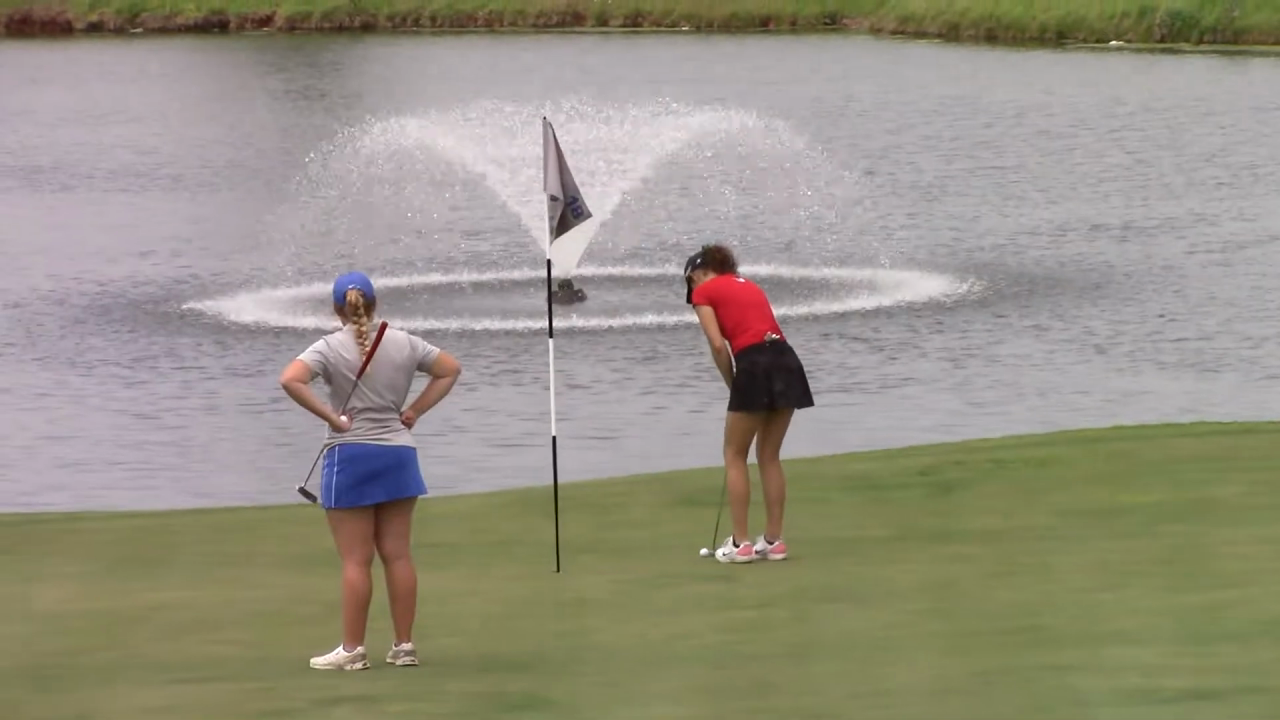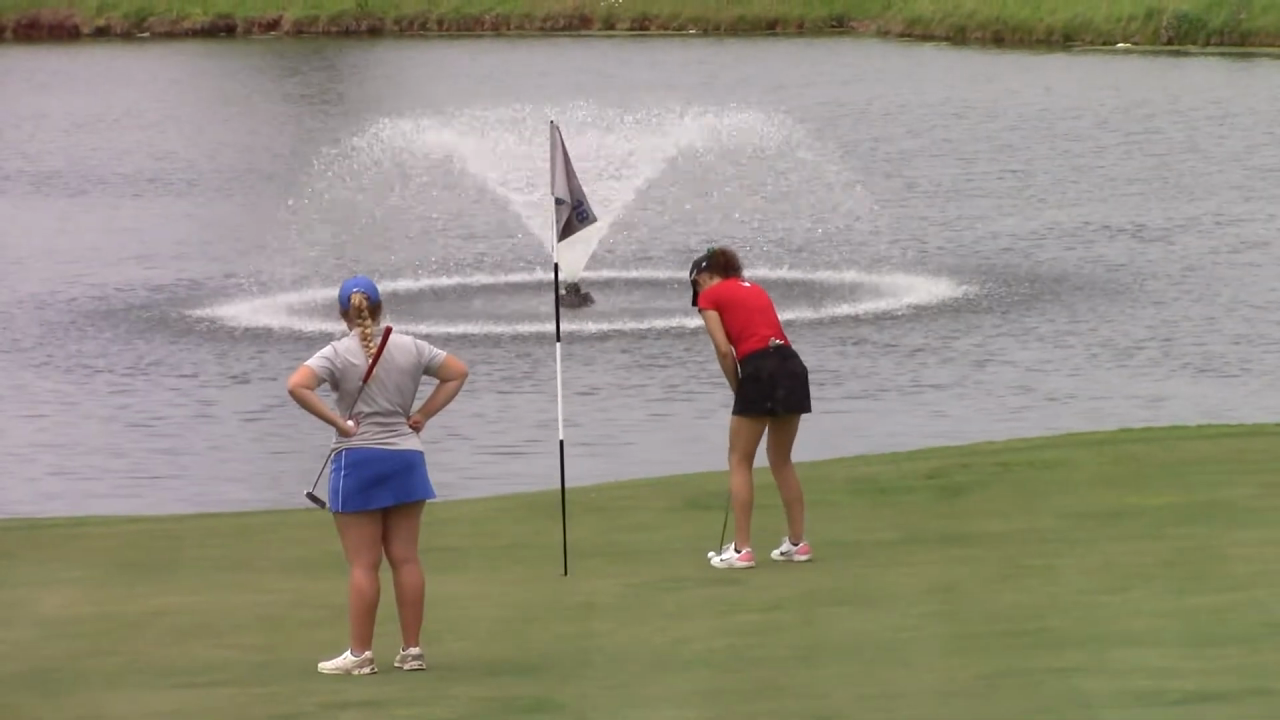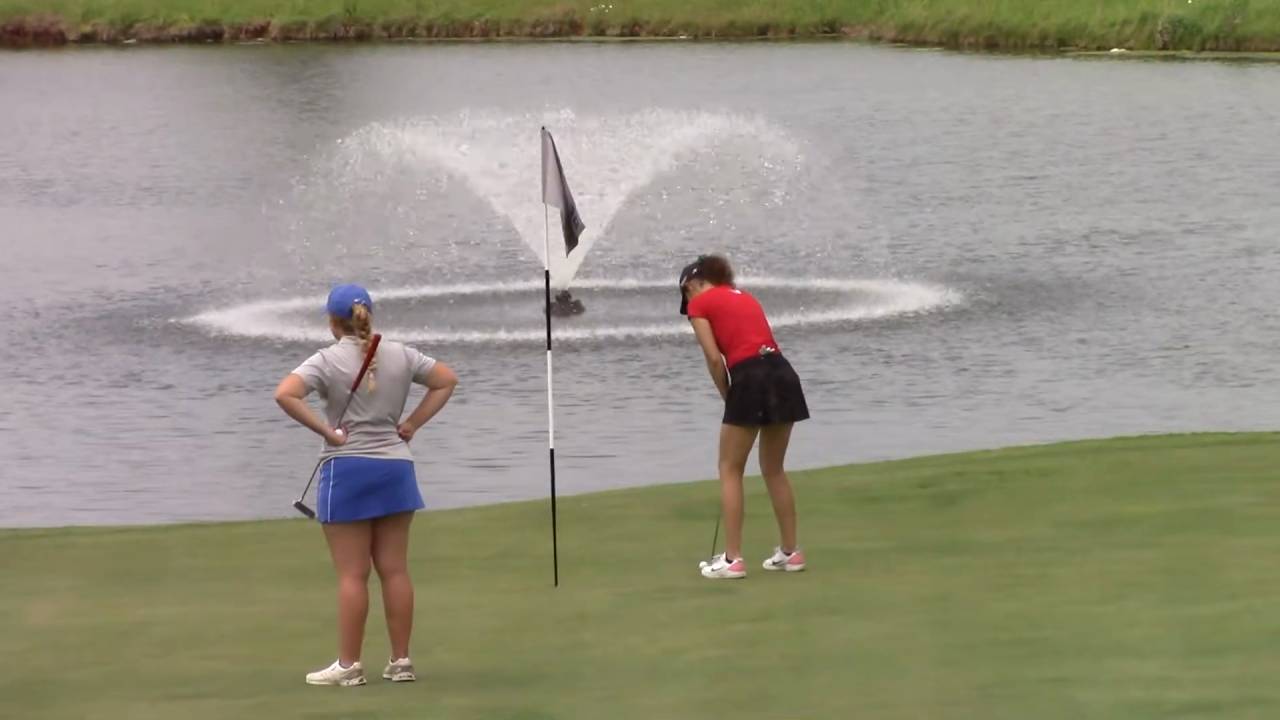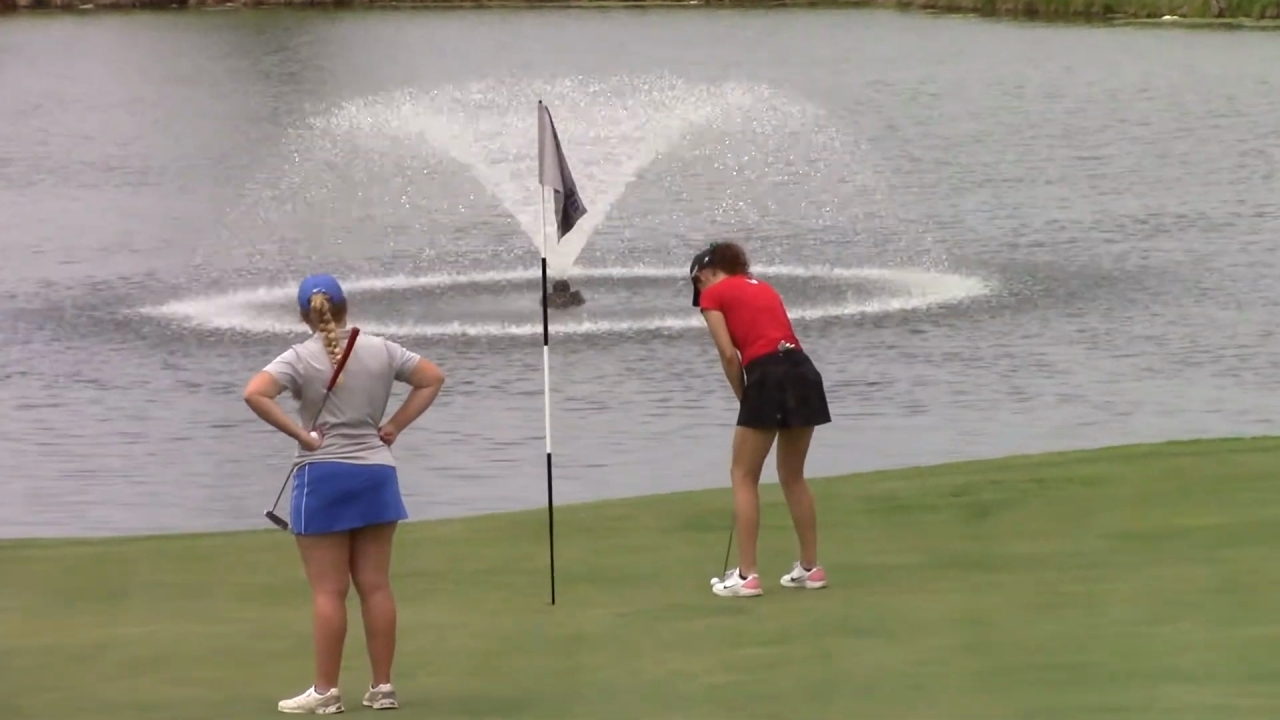
dt=1s
person 1, frame 1
left shoulder: (331, 347)
right shoulder: (404, 343)
left elbow: (290, 380)
right elbow: (451, 369)
left wrist: (331, 418)
right wrist: (417, 410)
left hip: (352, 457)
right hip: (399, 455)
left knee: (356, 560)
right knee: (398, 555)
left ankle: (353, 650)
right ankle: (405, 646)
person 1, frame 2
left shoulder: (337, 353)
right shoulder: (410, 347)
left elbow: (296, 386)
right elbow: (459, 372)
left wrist: (338, 423)
right wrist: (424, 414)
left hip: (359, 461)
right hip: (406, 460)
left knee: (363, 565)
right knee: (405, 560)
left ankle: (360, 654)
right ankle: (412, 650)
person 1, frame 3
left shoulder: (327, 360)
right shoulder: (400, 354)
left elbow: (285, 395)
right elbow: (448, 380)
left wrist: (327, 432)
right wrist: (413, 424)
left hip: (348, 470)
right hip: (396, 468)
left knee: (352, 575)
right knee: (394, 570)
left ankle: (349, 665)
right ankle: (401, 661)
person 1, frame 4
left shoulder: (300, 357)
right shoulder: (381, 349)
left elbow: (254, 394)
right elbow: (433, 378)
left wrist: (300, 435)
right wrist: (396, 425)
left hip: (324, 477)
right hip: (376, 475)
left knee: (328, 592)
right knee: (376, 586)
left ankle: (325, 691)
right ankle: (383, 686)
person 2, frame 1
left shoulder: (703, 292)
right shoulder: (749, 285)
left elbow: (719, 346)
left wrist: (731, 384)
right wrist: (738, 383)
left hip: (755, 366)
right hip: (786, 362)
left knee: (735, 456)
right knee: (769, 457)
left ankle: (740, 542)
right ankle: (773, 541)
person 2, frame 2
left shoulder: (709, 296)
right shoulder: (754, 288)
left elbow: (725, 351)
left wrist: (737, 388)
right wrist: (744, 389)
left hip: (760, 371)
right hip: (791, 367)
left knee: (739, 462)
right knee: (781, 461)
left ankle: (741, 549)
right ankle: (797, 542)
person 2, frame 3
left shoulder: (698, 303)
right shoulder: (744, 296)
left elbow: (714, 359)
left wrist: (728, 398)
right wrist: (734, 396)
left hip: (751, 380)
right hip: (783, 375)
left knee: (730, 470)
right knee: (773, 469)
left ankle: (732, 559)
right ankle: (790, 552)
person 2, frame 4
left shoulder: (712, 294)
right shoulder: (762, 286)
left elbow: (729, 355)
left wrist: (743, 398)
right wrist: (750, 397)
left hip: (768, 379)
right hip: (803, 373)
left knee: (743, 477)
right knee: (792, 476)
left ankle: (747, 575)
right ankle: (810, 567)
